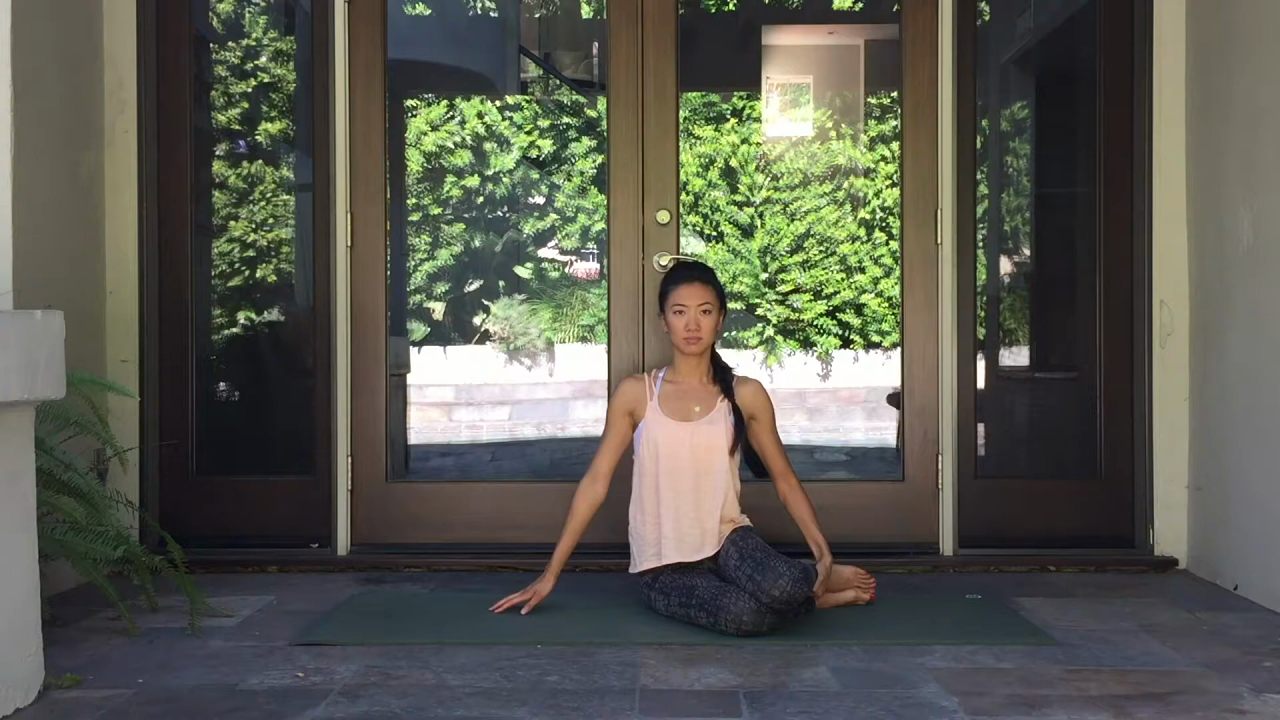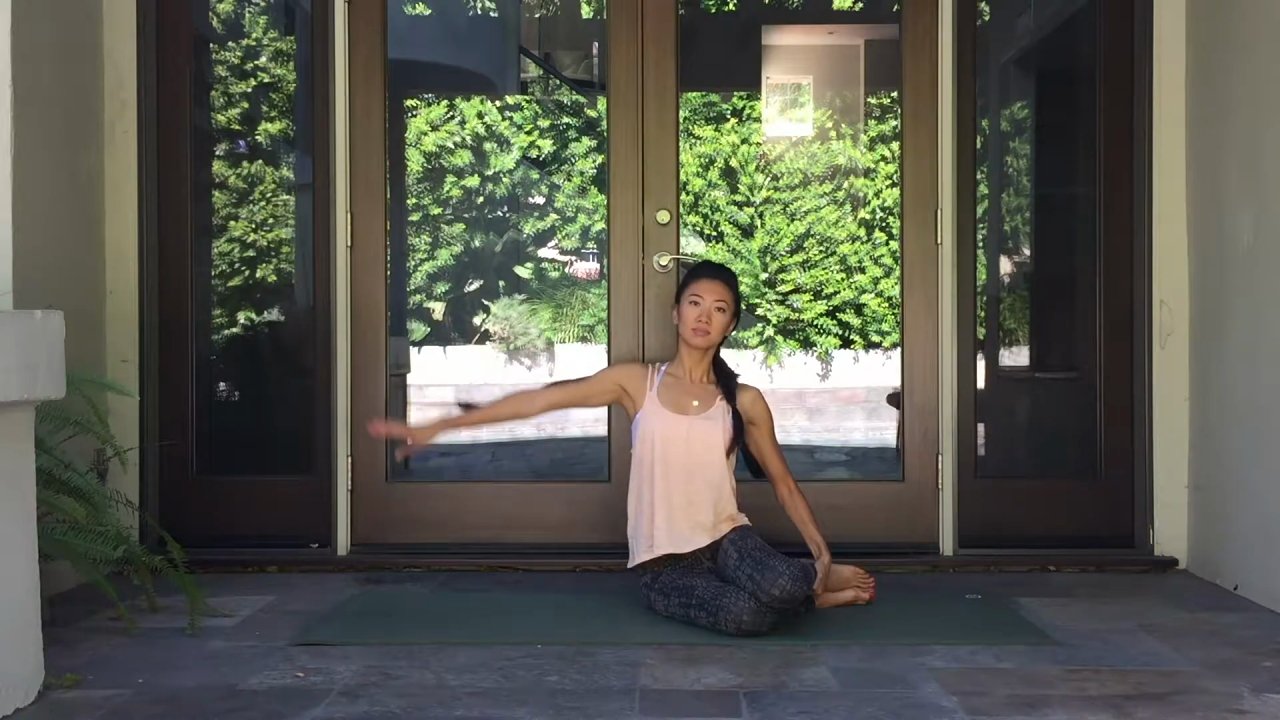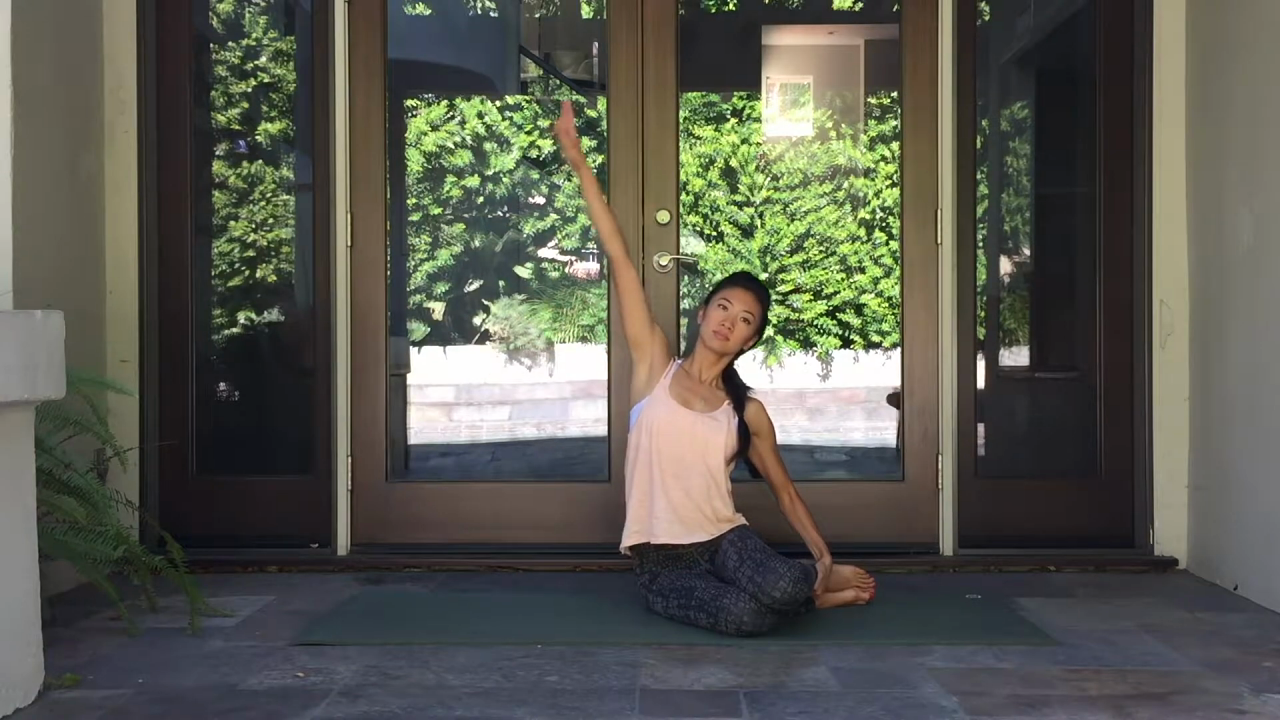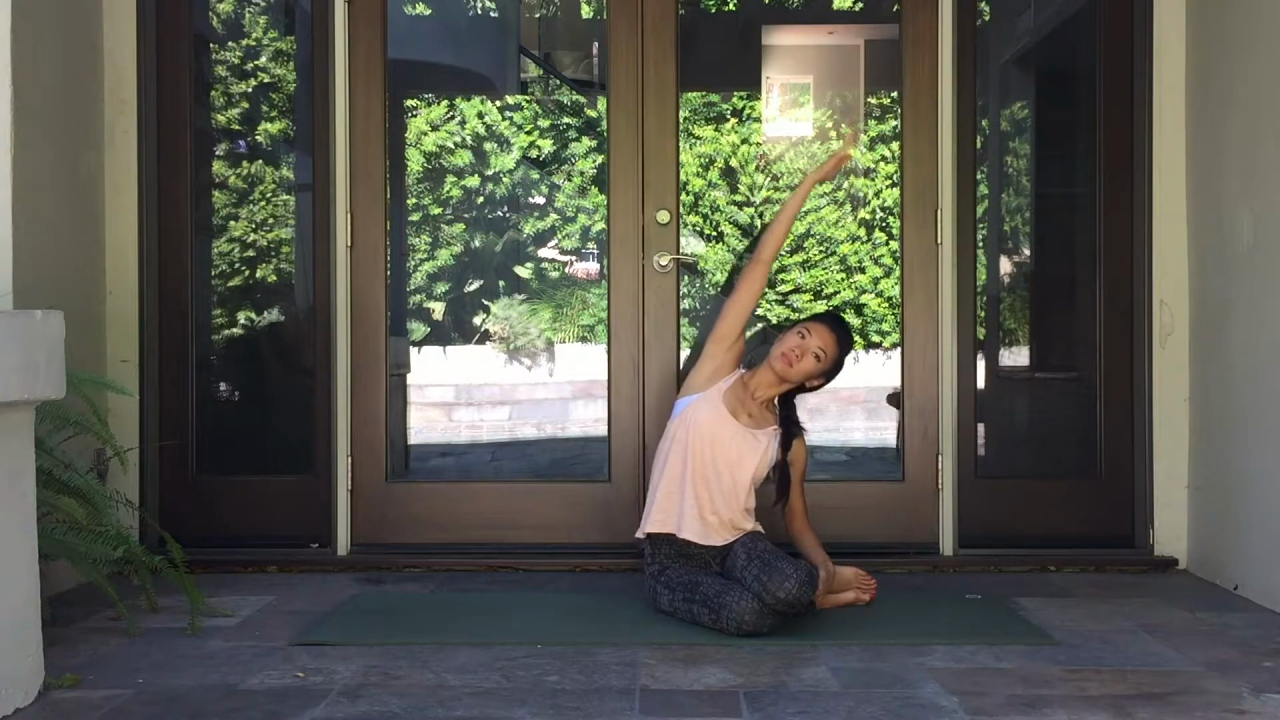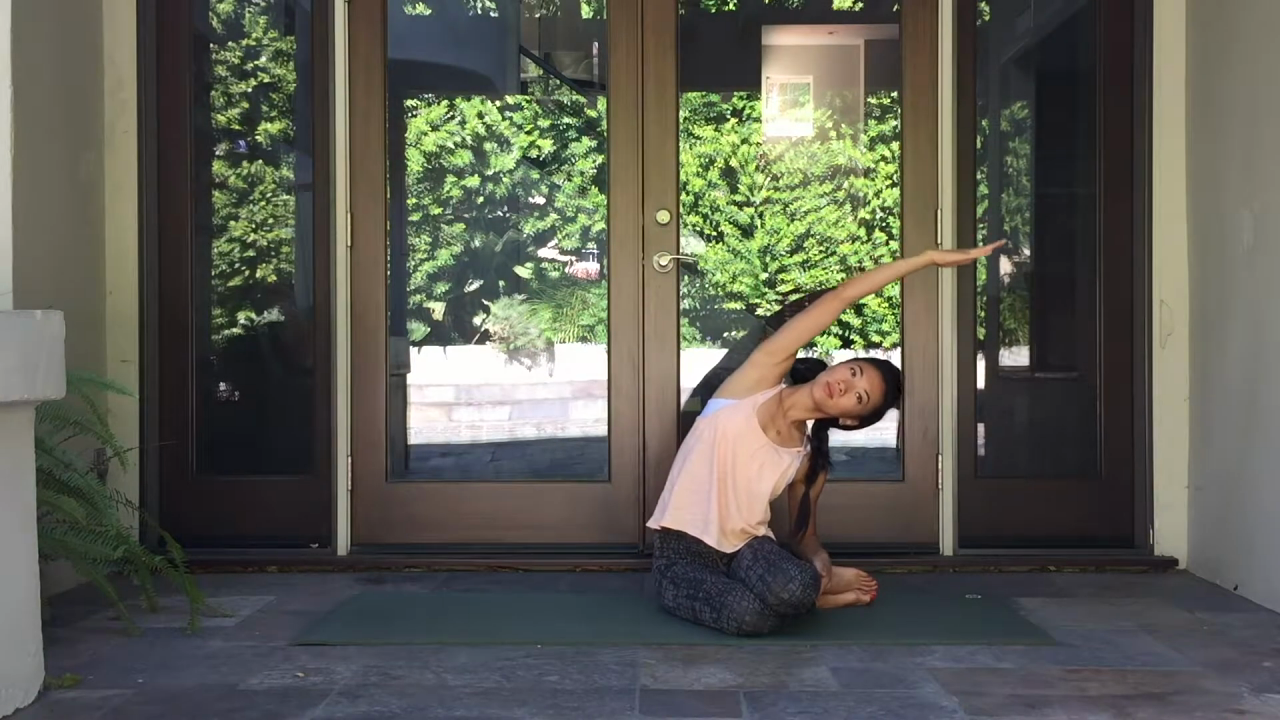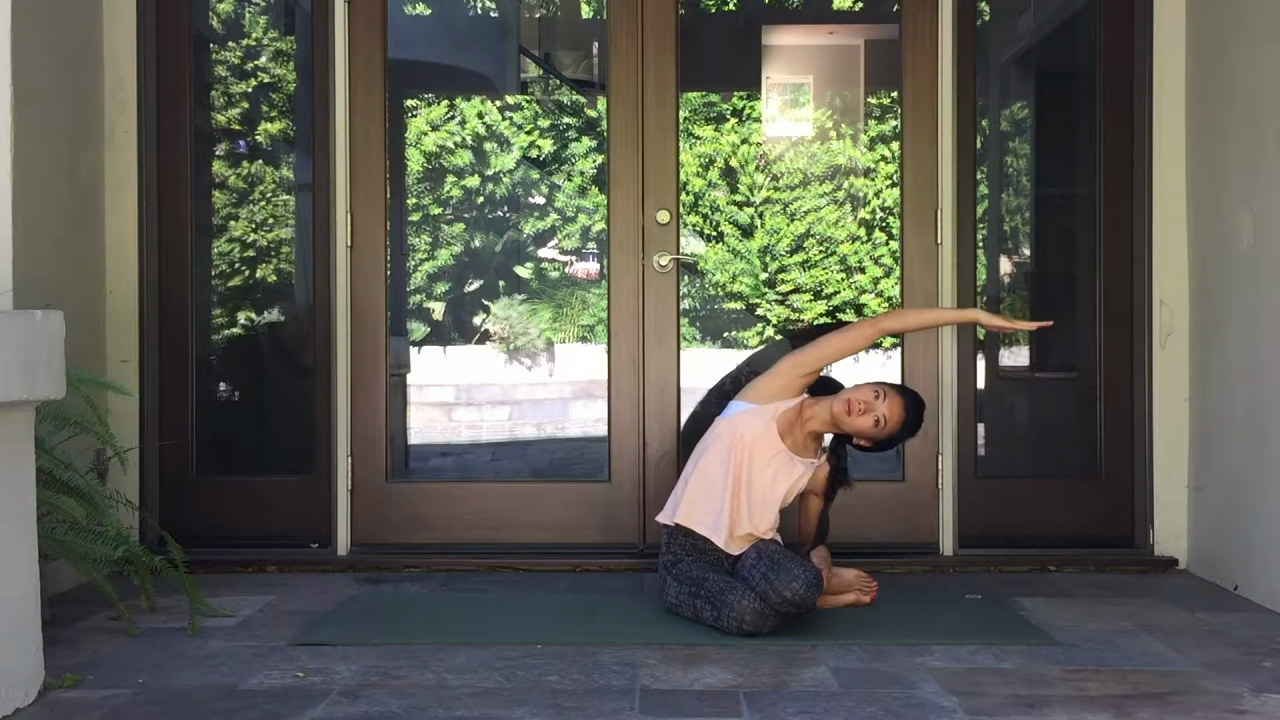
dt=0.7s
person 1, frame 1
left shoulder: (746, 394)
right shoulder: (635, 393)
left elbow: (784, 479)
right elbow: (595, 482)
left wrist: (823, 553)
right wrist: (551, 573)
left hip: (728, 541)
right hip: (663, 568)
left knee: (783, 587)
right knee: (745, 616)
left ankle: (819, 578)
right ankle: (816, 593)
person 1, frame 2
left shoulder: (744, 401)
right shoulder: (636, 381)
left elbow: (783, 482)
right elbow: (538, 400)
left wrist: (823, 553)
right wrist: (439, 426)
left hip: (727, 539)
right hip: (662, 564)
left knee: (783, 585)
right knee: (745, 614)
left ankle: (815, 578)
right ankle: (814, 592)
person 1, frame 3
left shoulder: (747, 413)
right shoulder: (654, 365)
left elbow: (782, 488)
right elbow: (619, 260)
left wrist: (824, 558)
right wrist: (580, 166)
left hip: (724, 538)
right hip: (661, 557)
left knee: (781, 588)
right knee: (744, 617)
left ankle: (821, 582)
right ankle: (809, 593)
person 1, frame 4
left shoulder: (789, 443)
right shoulder: (719, 368)
left elbow: (797, 521)
right elbow: (760, 264)
left wrist: (826, 568)
right wrist: (809, 182)
left hip: (737, 543)
right hip: (673, 554)
left knee: (791, 586)
right knee: (747, 615)
left ankle: (817, 585)
right ankle: (815, 592)
person 1, frame 5
left shoulder: (808, 462)
right shoulder: (761, 377)
left elbow: (804, 535)
right elbow: (839, 298)
left wrist: (821, 563)
right wrist: (931, 257)
left hip: (745, 546)
right hip: (681, 549)
left knee: (794, 588)
right knee: (748, 615)
left ankle: (814, 586)
right ankle: (818, 592)
person 1, frame 6
left shoulder: (819, 472)
right shoulder: (784, 385)
left elbow: (808, 540)
right elbow: (879, 326)
left wrist: (818, 559)
right wrist: (975, 315)
left hip: (750, 550)
right hip: (688, 548)
left knee: (798, 586)
right knee: (748, 615)
right ankle: (817, 591)
